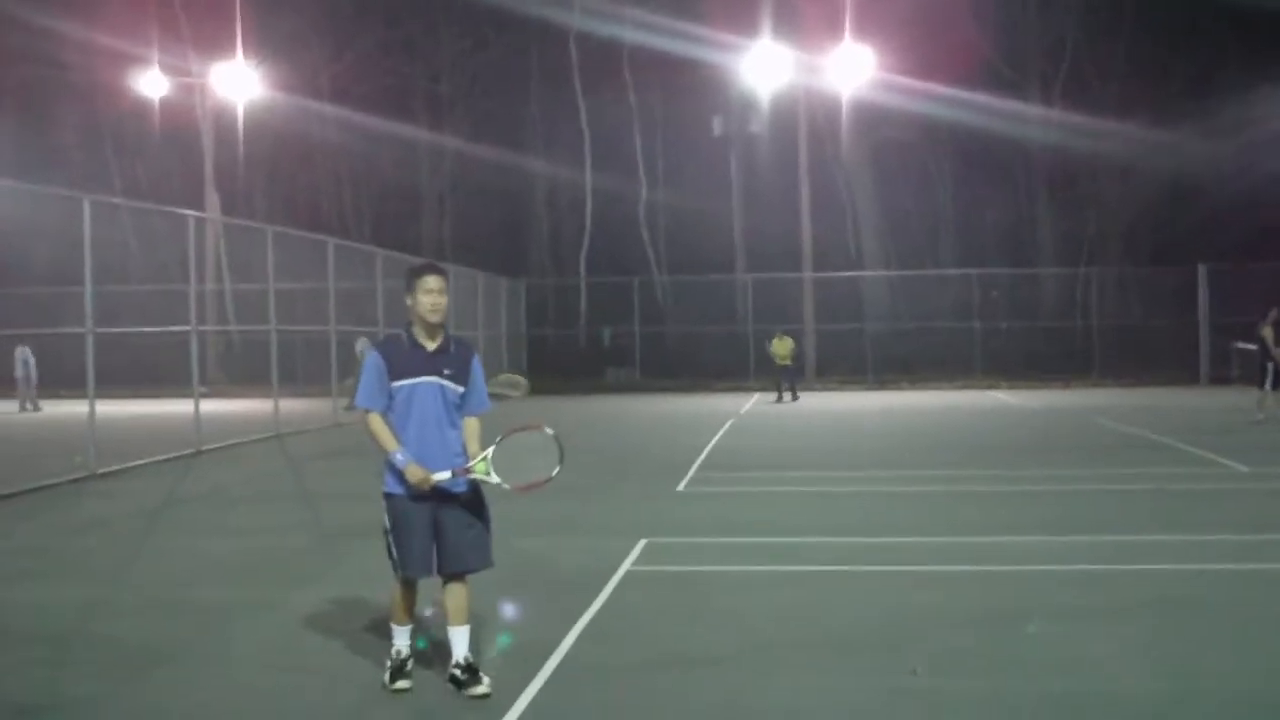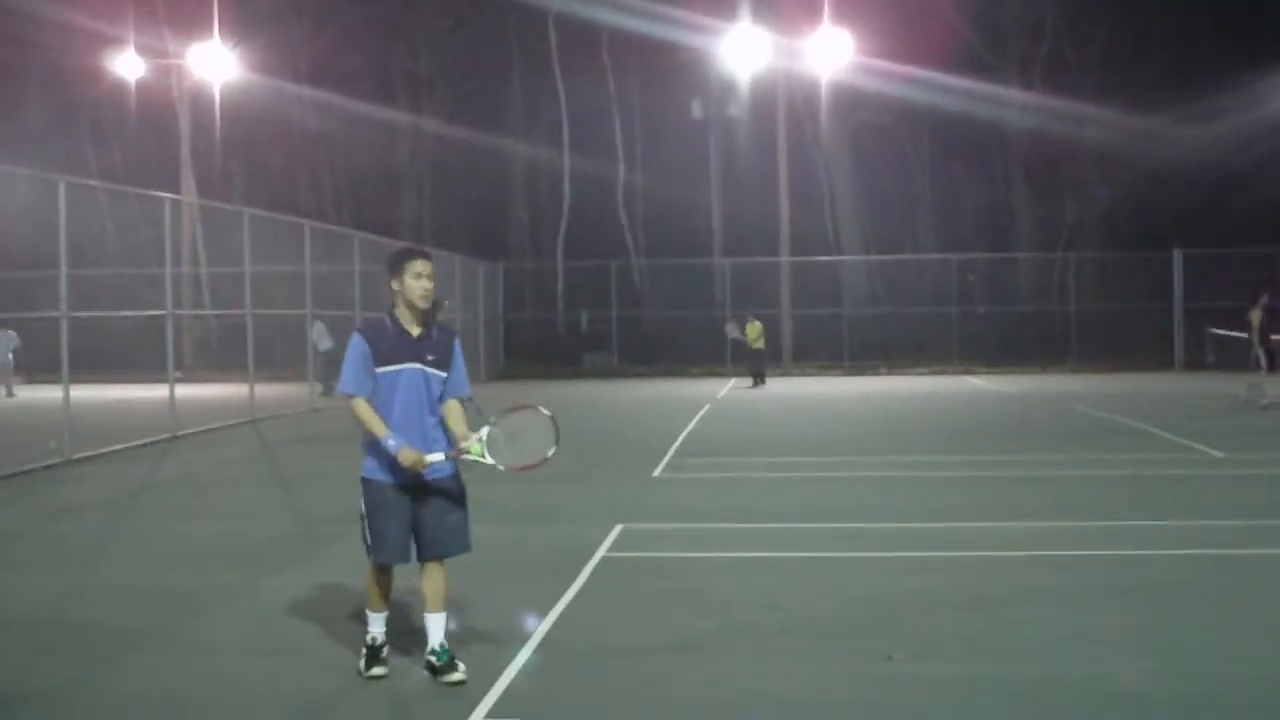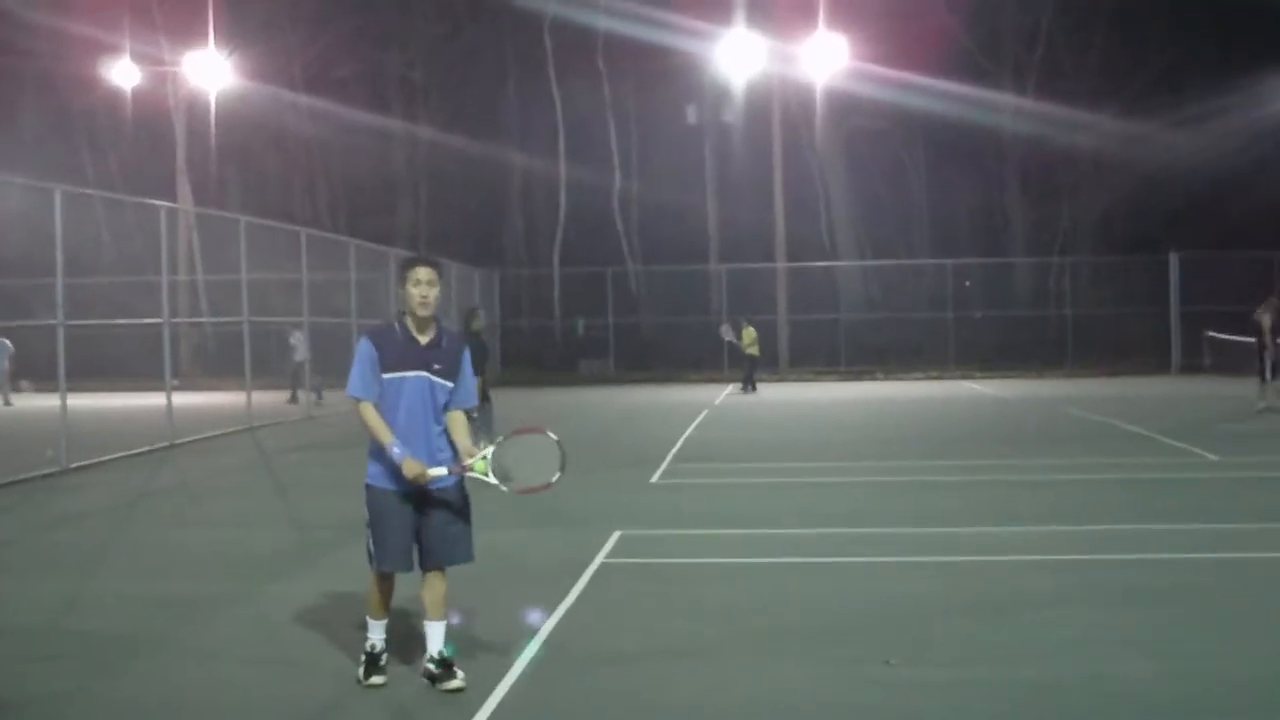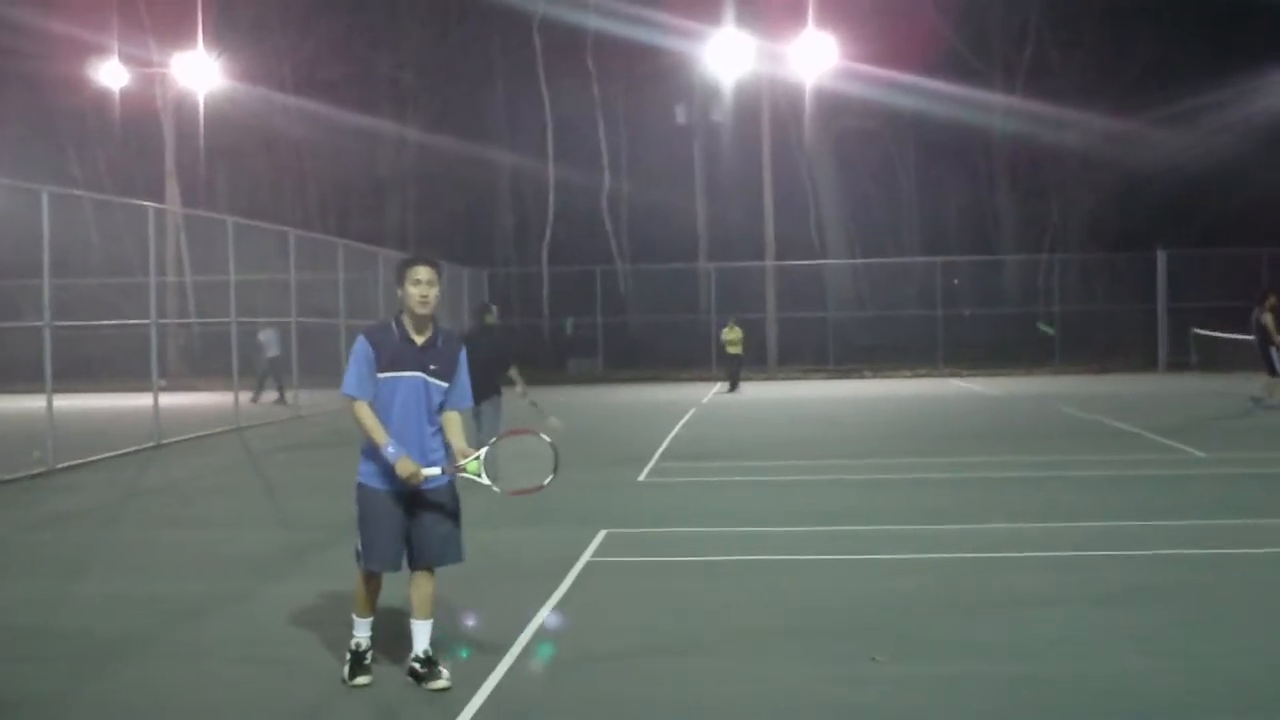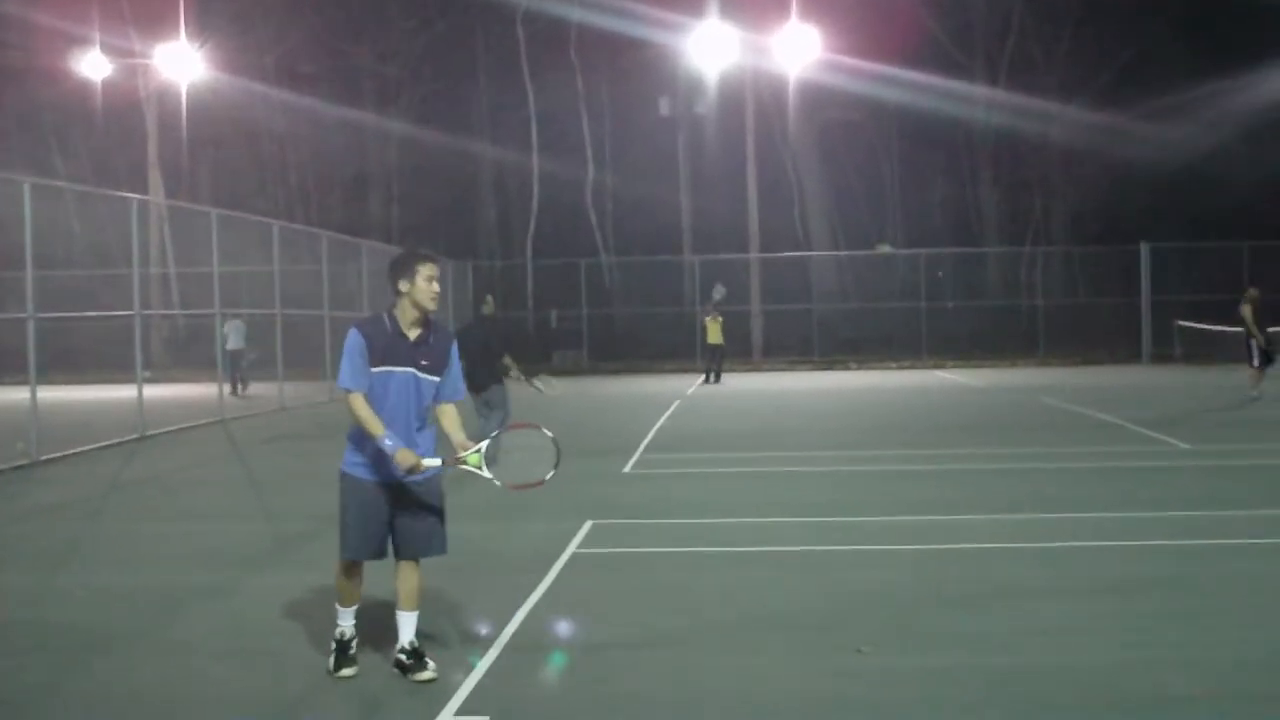
dt=0.4s
person 1, frame 1
left shoulder: (465, 355)
right shoulder: (385, 353)
left elbow: (470, 415)
right elbow: (373, 414)
left wrist: (475, 455)
right wrist: (404, 462)
left hip: (458, 484)
right hip: (407, 484)
left knee: (458, 571)
right knee: (407, 573)
left ankle: (461, 661)
right ankle: (400, 652)
person 1, frame 2
left shoulder: (446, 340)
right shoulder: (368, 337)
left elbow: (450, 399)
right elbow: (357, 400)
left wrist: (463, 434)
right wrist: (395, 446)
left hip: (438, 470)
right hip: (385, 470)
left knee: (435, 555)
right knee: (383, 559)
left ankle: (437, 647)
right ankle: (375, 638)
person 1, frame 3
left shoulder: (456, 348)
right shoulder: (375, 343)
left elbow: (455, 410)
right elbow: (365, 405)
left wrist: (465, 446)
right wrist: (400, 455)
left hip: (442, 478)
right hip: (389, 478)
left knee: (437, 565)
right knee: (385, 567)
left ankle: (435, 655)
right ankle: (375, 645)
person 1, frame 4
left shoulder: (452, 348)
right shoulder: (372, 342)
left elbow: (451, 410)
right elbow: (359, 405)
left wrist: (459, 447)
right wrist: (394, 455)
left hip: (433, 478)
right hip: (380, 477)
left knee: (425, 565)
right knee: (372, 567)
left ankle: (421, 654)
right ankle: (360, 644)
person 1, frame 5
left shoulder: (443, 342)
right shoulder: (364, 335)
left elbow: (445, 403)
right elbow: (355, 398)
left wrist: (459, 440)
right wrist: (393, 446)
left hip: (419, 470)
right hip: (366, 468)
left knee: (410, 556)
right knee: (354, 556)
left ankle: (406, 645)
right ankle: (345, 634)
